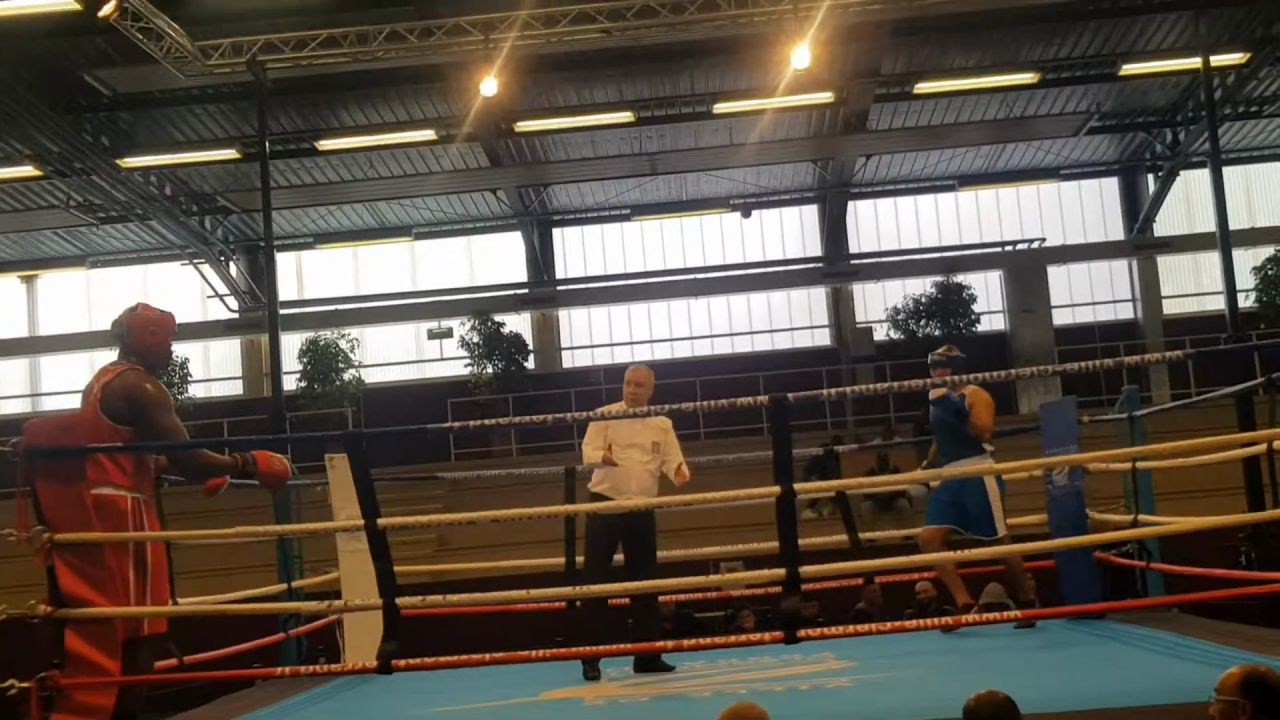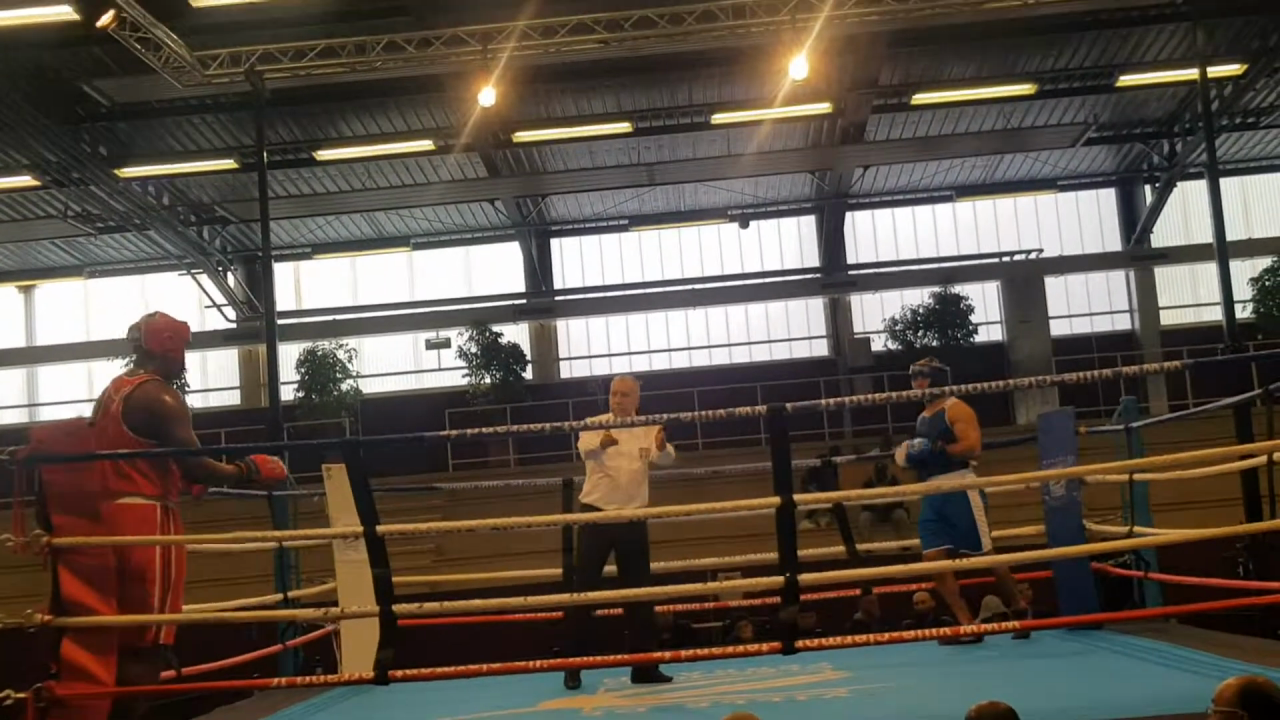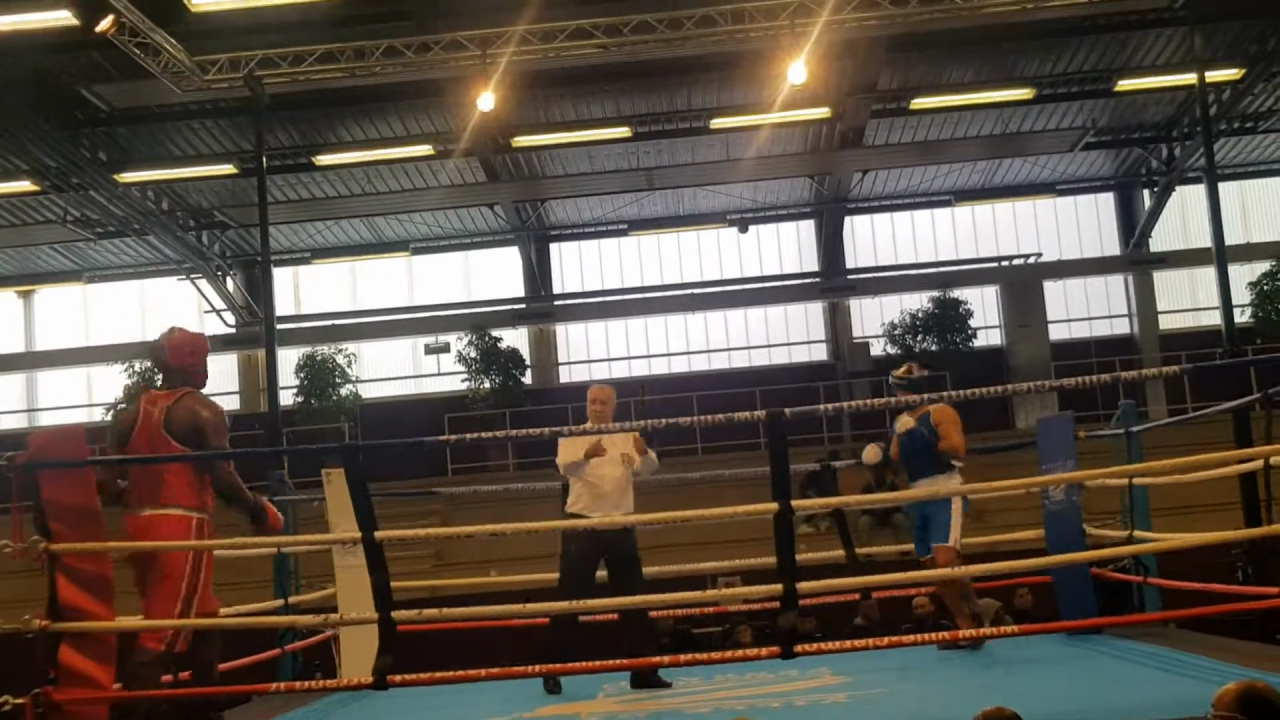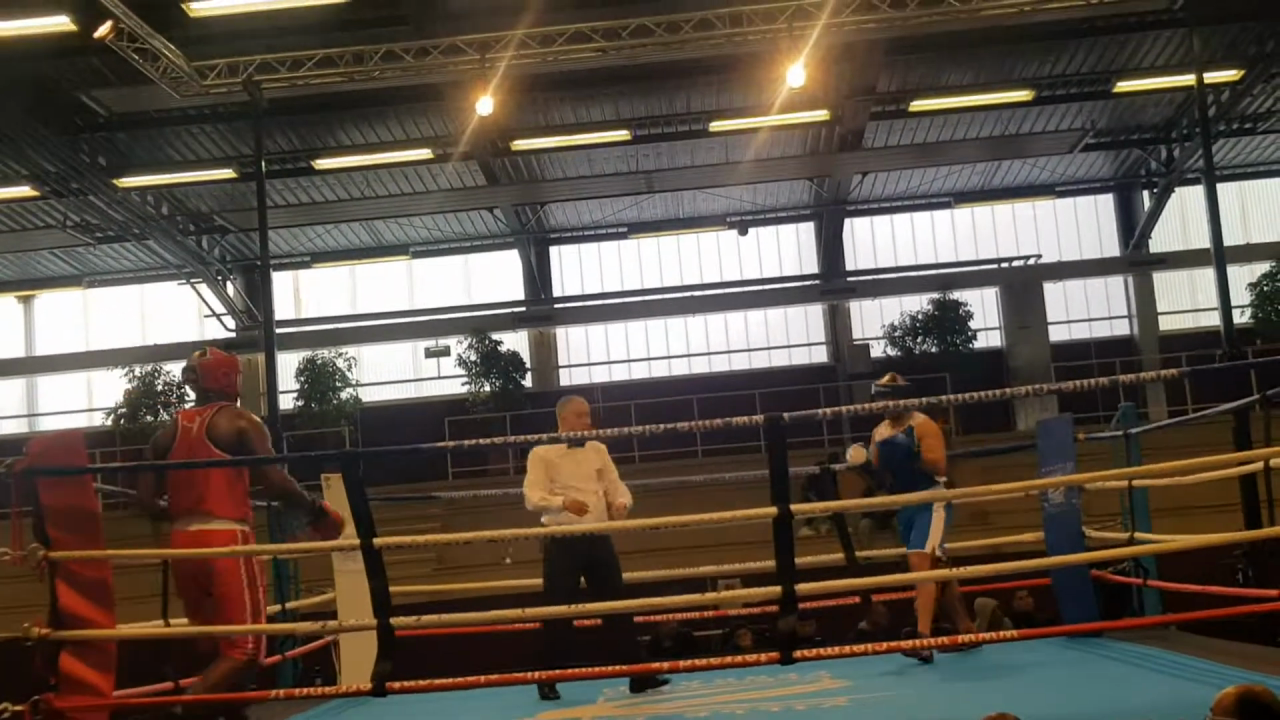
dt=0.2s
person 1, frame 1
left shoulder: (99, 382)
right shoulder: (140, 385)
right elbow: (185, 457)
right wrist: (252, 463)
left hip: (91, 512)
right hip: (123, 513)
left knee: (109, 636)
right knee: (138, 634)
person 1, frame 2
left shoulder: (110, 393)
right shoulder: (161, 396)
right elbow: (196, 466)
left wrist: (177, 473)
right wrist: (249, 471)
left hip: (105, 518)
right hip: (146, 519)
left knee: (142, 638)
right knee: (148, 641)
person 1, frame 3
left shoulder: (132, 413)
right shoulder: (202, 410)
right elbow: (224, 481)
right wrist: (258, 510)
left hip: (142, 529)
right hip: (182, 531)
left knee: (203, 632)
right knee: (161, 643)
person 1, frame 4
left shoulder: (168, 430)
right shoulder: (240, 421)
left elbow: (145, 503)
right elbow: (275, 483)
right wrist: (319, 510)
left hip: (183, 543)
right hip: (226, 542)
left knee: (240, 645)
right knee: (243, 652)
person 2, frame 1
left shoulder: (662, 424)
right shoulder: (605, 415)
left elbow: (671, 460)
right elbow: (589, 450)
left wrist: (680, 470)
right wrist: (602, 458)
left hip: (641, 511)
right hip: (604, 506)
left knee: (645, 583)
right knee: (595, 581)
left ankle: (648, 656)
right ankle: (591, 658)
person 2, frame 2
left shoulder: (649, 430)
right shoulder: (595, 426)
left elbow: (665, 458)
right elbow: (587, 450)
left wrist: (663, 446)
right wrist: (602, 443)
left hip: (632, 521)
right hip: (596, 517)
right knee: (583, 591)
left ankle: (645, 666)
right ankle: (573, 665)
person 2, frame 3
left shoulder: (629, 437)
right shoulder: (574, 437)
left elbow: (650, 467)
right elbow: (566, 463)
left wrist: (644, 453)
right wrist: (588, 453)
left hip: (621, 529)
right hip: (584, 529)
left knee: (634, 599)
right knee: (570, 600)
left ankle: (644, 672)
right ankle: (552, 672)
person 2, frame 4
left shoulder: (598, 450)
right shoulder: (542, 454)
left elbow: (615, 485)
right elbow: (533, 498)
left wrist: (622, 504)
right wrist: (563, 503)
left hip: (598, 540)
right hip: (563, 542)
left ankle: (639, 675)
right ankle: (548, 681)
person 3, frame 1
left shoulder: (975, 396)
right shoulder: (937, 401)
left elbow: (984, 431)
left wrist: (954, 411)
right wrist: (927, 467)
left hip: (977, 476)
right hip: (948, 480)
left knee: (999, 541)
right knee: (928, 538)
left ankle: (1026, 604)
right ankle: (964, 603)
person 3, frame 2
left shoulder: (956, 409)
right shoulder: (923, 419)
left elbow: (972, 448)
left wrist: (934, 449)
right wrist: (912, 457)
left hip: (961, 491)
right hip: (933, 494)
left knee: (984, 556)
right knee: (933, 560)
left ankle: (1020, 612)
right ankle: (968, 626)
person 3, frame 3
left shoulder: (941, 413)
right shoulder: (901, 422)
left elbow: (958, 451)
right elbow: (898, 462)
left wrist: (925, 438)
left hip: (946, 492)
right hip: (919, 498)
left knee: (946, 560)
right knee: (934, 565)
left ankle: (972, 617)
right ankle: (967, 630)
person 3, frame 4
left shoulder: (924, 426)
right shoulder: (880, 431)
left elbow: (939, 465)
right elbow: (877, 469)
left wrist: (905, 448)
right wrist: (862, 461)
left hip: (931, 504)
right hip: (906, 508)
left knee: (919, 563)
right knee: (934, 571)
left ankle: (923, 640)
right ankle: (966, 631)
